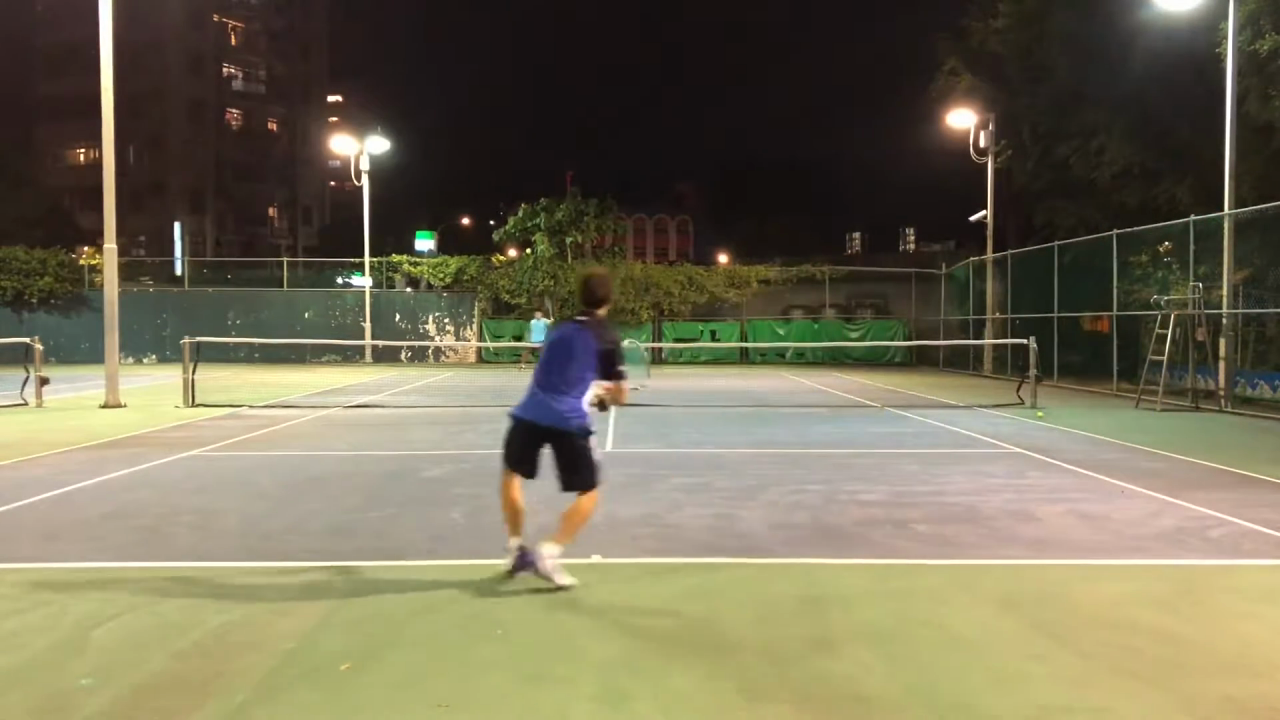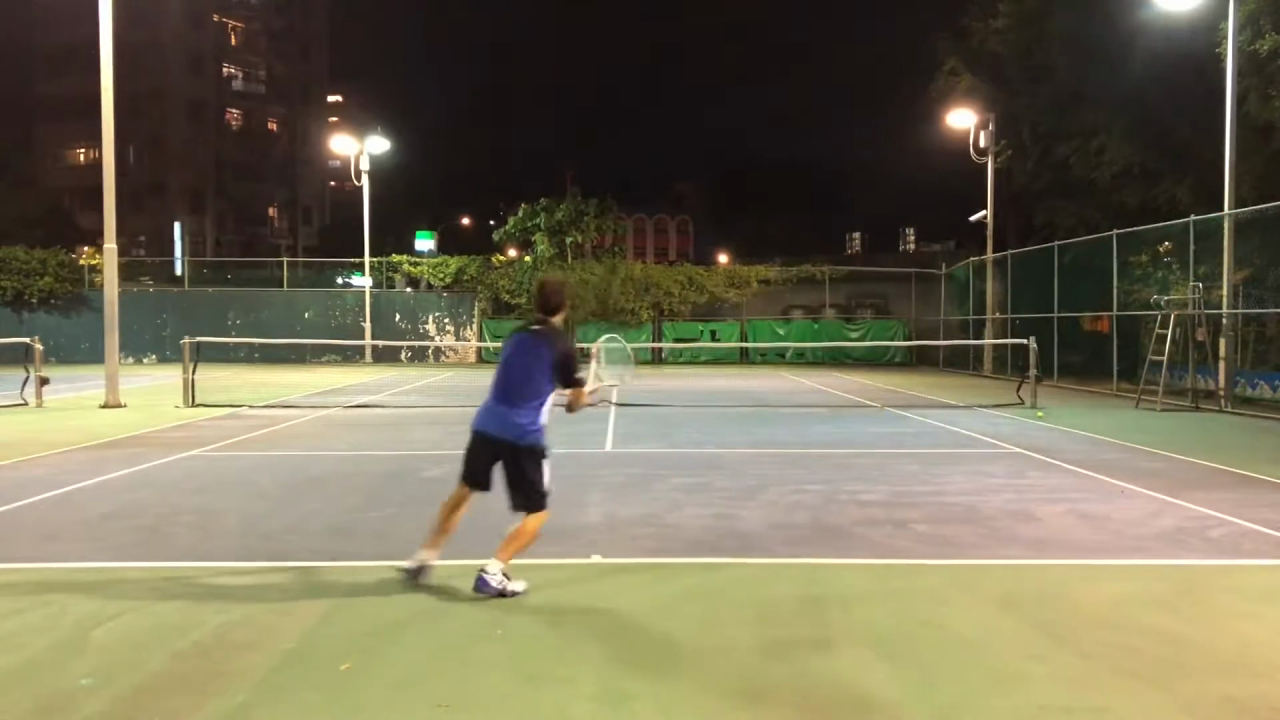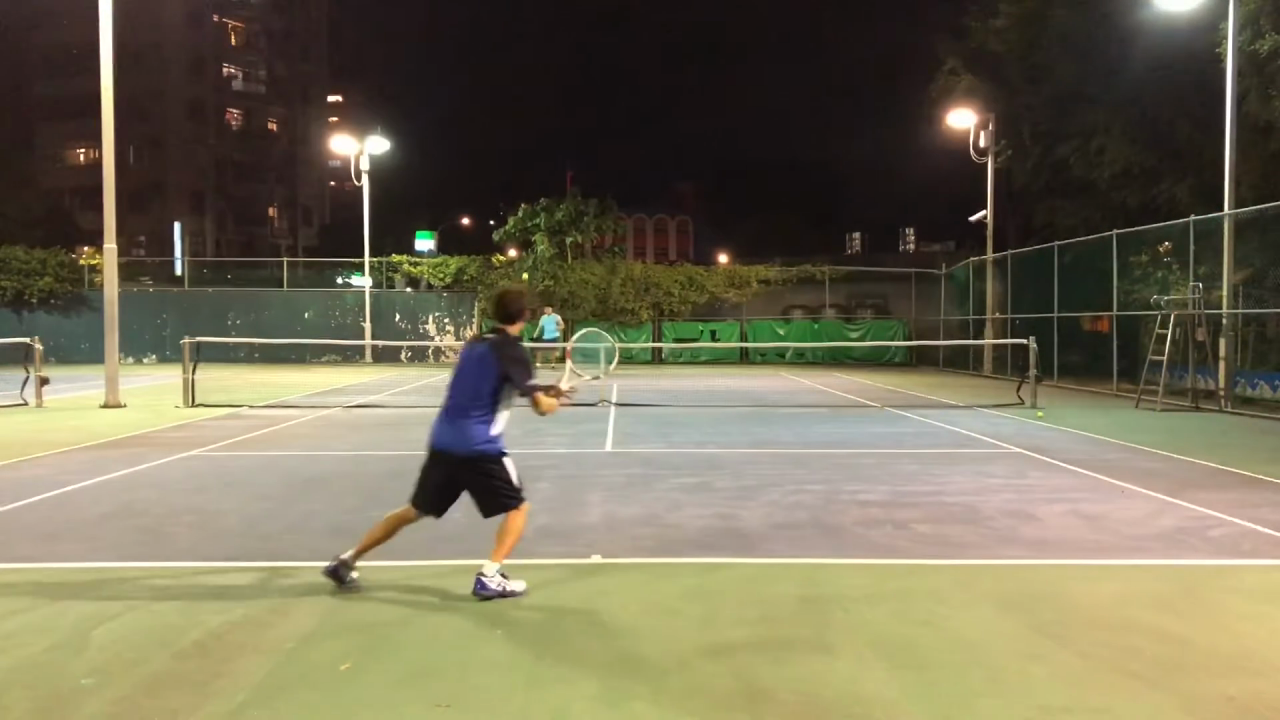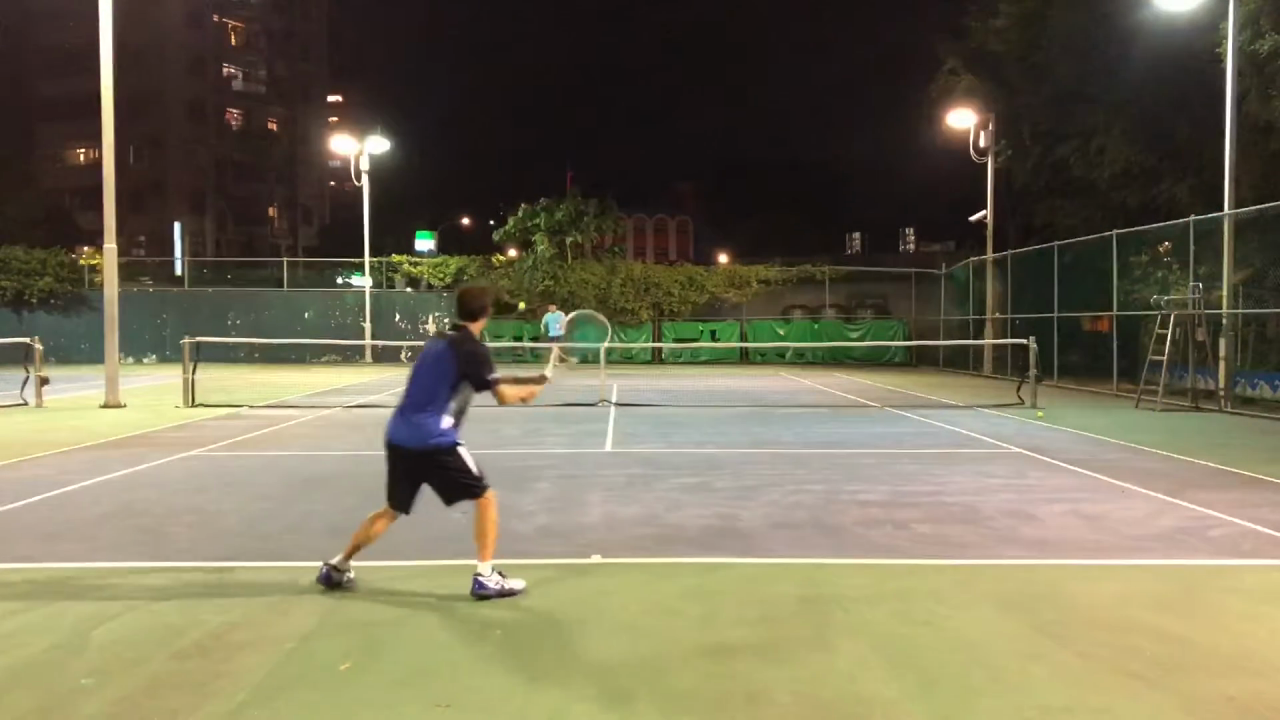
dt=0.1s
person 1, frame 1
left shoulder: (559, 328)
right shoulder: (605, 337)
right elbow: (620, 391)
left wrist: (597, 387)
right wrist: (602, 396)
left hip: (530, 414)
right hip: (570, 420)
left knee: (511, 477)
right knee: (588, 495)
left ankle: (517, 548)
right ankle: (548, 554)
person 1, frame 2
left shoulder: (516, 337)
right shoulder: (562, 345)
right elbow: (579, 399)
left wrist: (550, 391)
right wrist: (573, 402)
left hip: (487, 426)
right hip: (525, 436)
left knee: (463, 492)
right knee: (536, 513)
left ankle: (423, 559)
right ankle: (492, 573)
person 1, frame 3
left shoulder: (474, 346)
right shoulder: (514, 353)
right elbow: (542, 407)
left wrist: (546, 390)
right wrist: (553, 401)
left hip: (443, 442)
right hip: (478, 448)
left knee: (414, 512)
right knee: (517, 510)
left ankle: (347, 561)
right ankle: (490, 575)
person 1, frame 4
left shoulder: (440, 341)
right shoulder: (472, 349)
left elbow: (481, 380)
right elbow: (503, 395)
left wrist: (527, 380)
right wrist: (529, 391)
left hip: (398, 436)
right hip: (433, 440)
left knee: (392, 510)
right knee: (486, 500)
left ankle: (336, 566)
right ankle: (485, 576)
